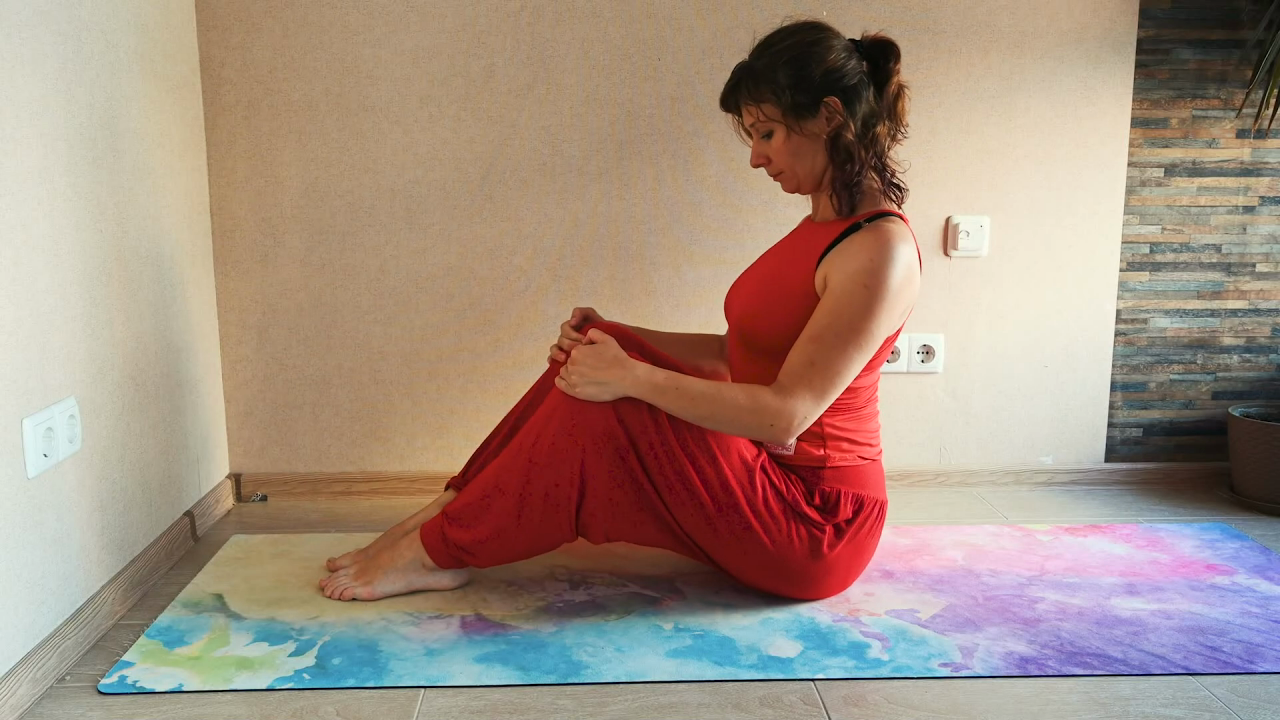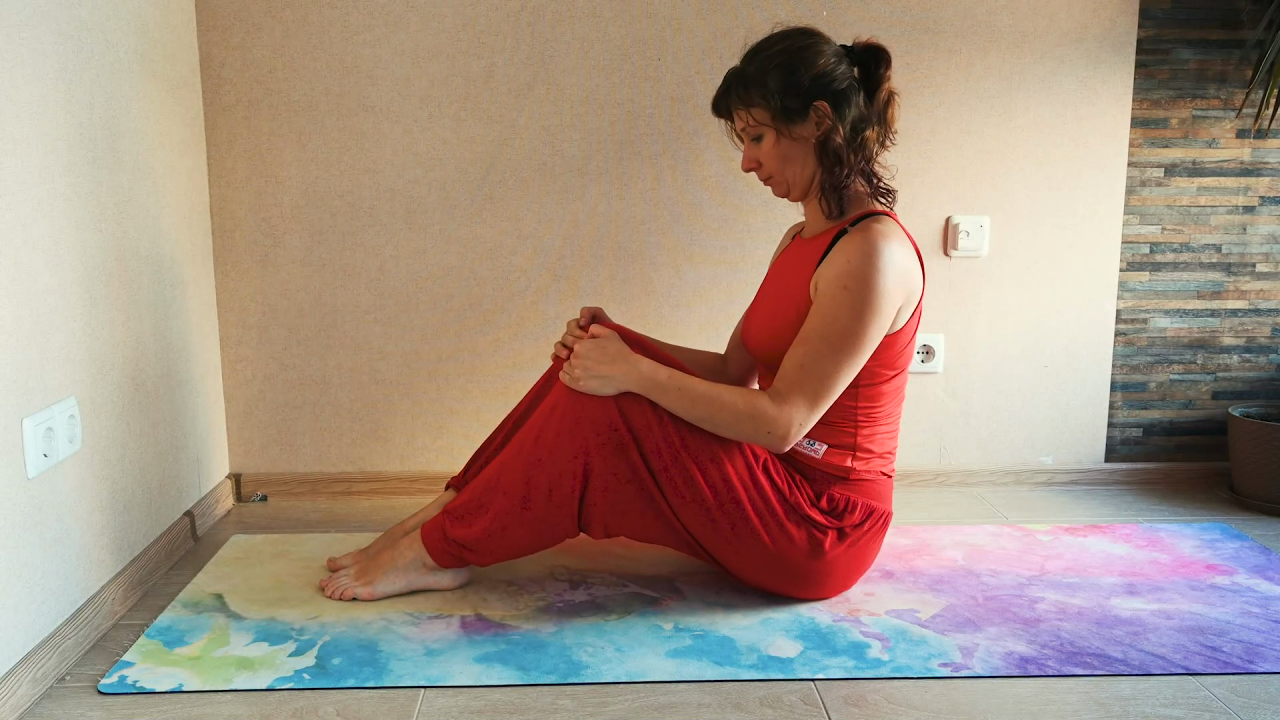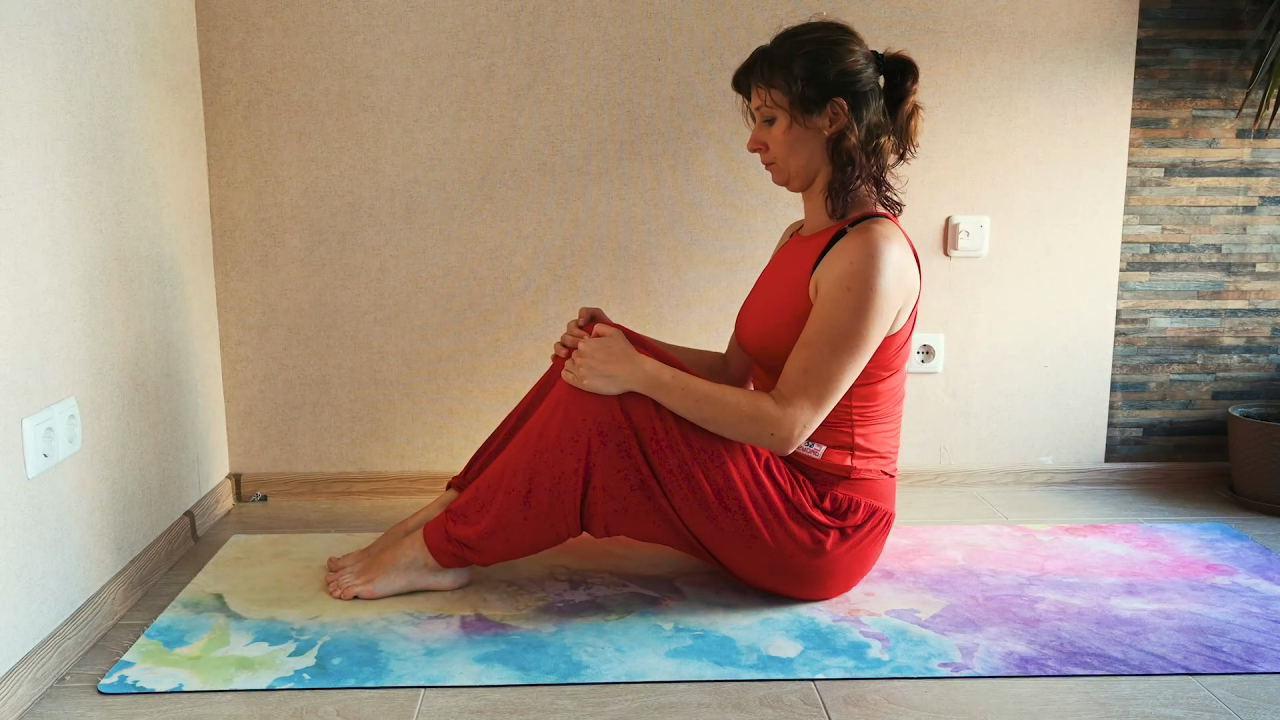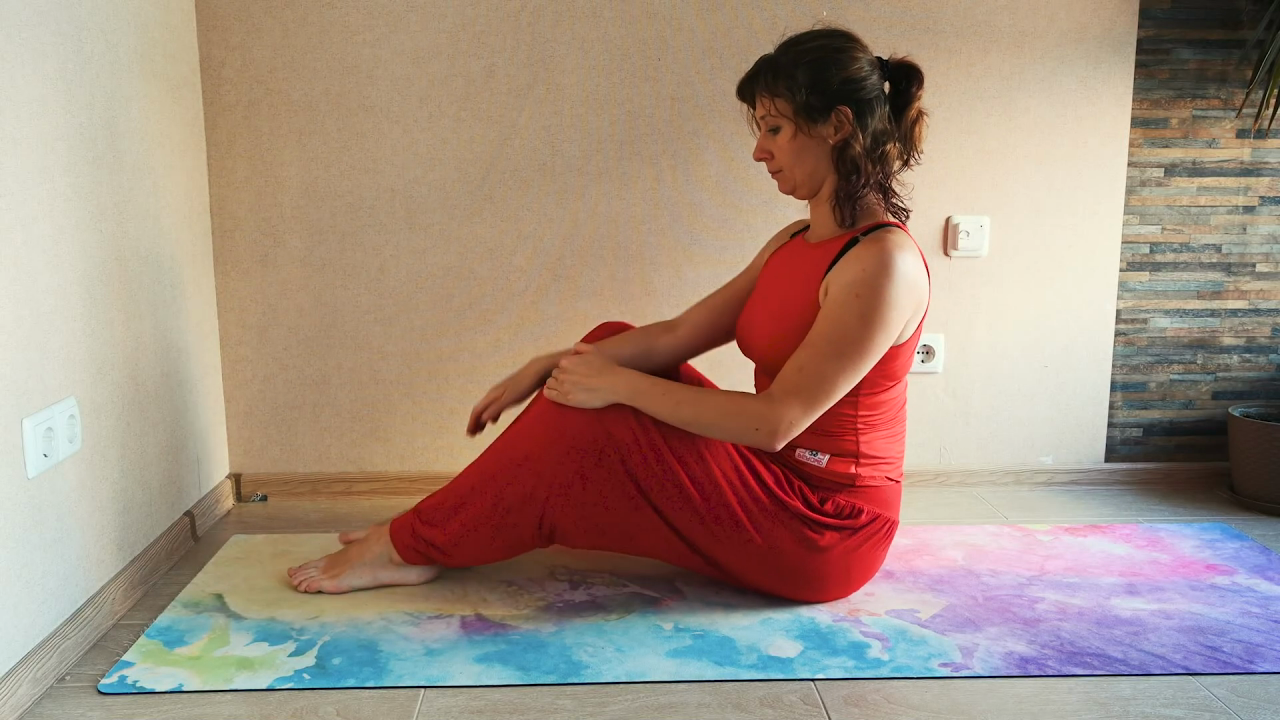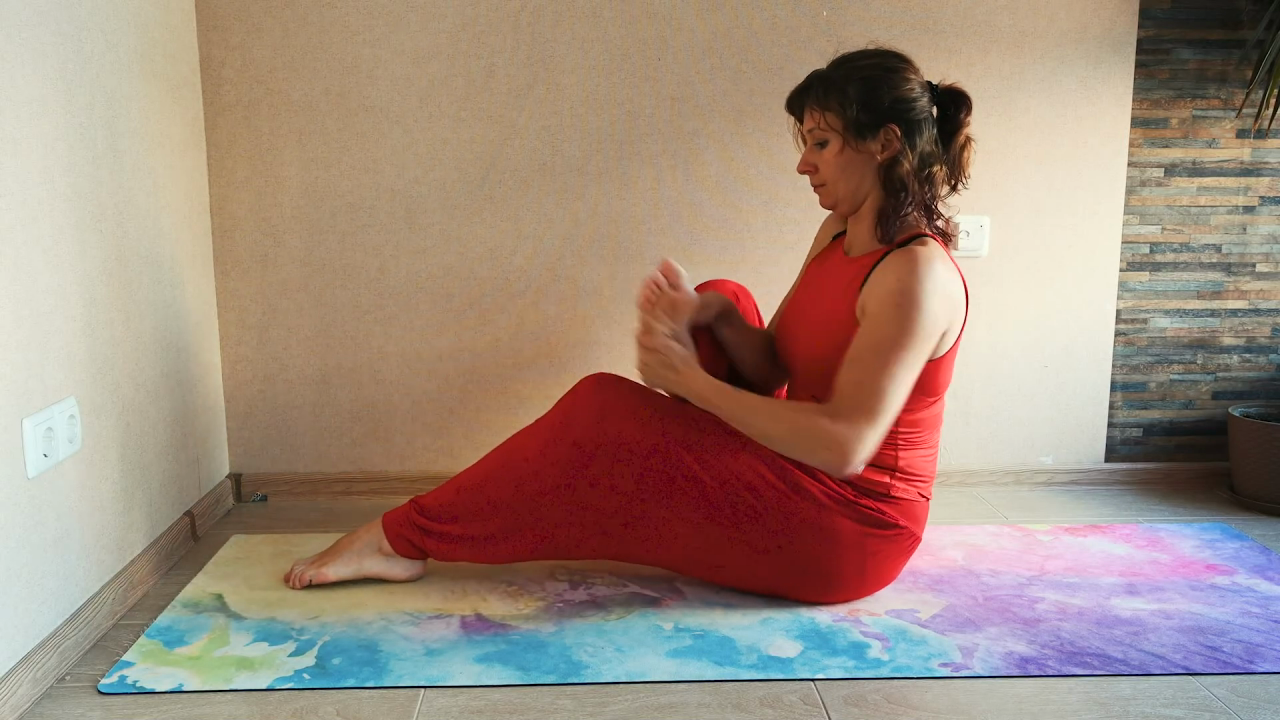
dt=1s
person 1, frame 1
left shoulder: (880, 249)
right shoulder: (825, 228)
left elbow: (786, 414)
right elbow: (743, 353)
left wrist: (631, 376)
right wrist: (614, 339)
left hip: (814, 527)
right hip: (765, 482)
left knee: (599, 408)
right knee: (592, 360)
left ankle: (439, 552)
right ankle: (452, 514)
person 1, frame 2
left shoulder: (873, 251)
right shoulder: (803, 241)
left elbow: (783, 420)
right elbow: (733, 372)
left wrist: (635, 373)
right wrist: (620, 348)
left hip: (820, 530)
right hip: (777, 488)
left knee: (601, 402)
right knee: (593, 362)
left ankle: (438, 550)
right ankle: (448, 516)
person 1, frame 3
left shoulder: (872, 253)
right shoulder: (804, 239)
left elbow: (786, 423)
right elbow: (734, 372)
left wrist: (638, 372)
right wrist: (621, 350)
left hip: (820, 531)
right hip: (776, 492)
left knee: (600, 405)
right knee: (593, 362)
left ankle: (440, 550)
right ankle: (452, 513)
person 1, frame 4
left shoulder: (884, 263)
right shoulder: (796, 243)
left elbow: (776, 421)
right elbow: (678, 337)
left wrist: (620, 385)
right wrist: (547, 366)
left hip: (822, 536)
right hip: (780, 488)
left knee: (586, 421)
right knee: (609, 349)
left ankle: (409, 548)
right ankle: (446, 528)
person 1, frame 5
left shoulder: (916, 275)
right shoulder: (836, 237)
left elbow: (843, 444)
right elbow: (769, 362)
left wrist: (692, 382)
right wrist: (706, 314)
left hip: (847, 541)
right hip: (801, 480)
left knee: (601, 417)
right knee: (728, 299)
left ankle: (401, 539)
